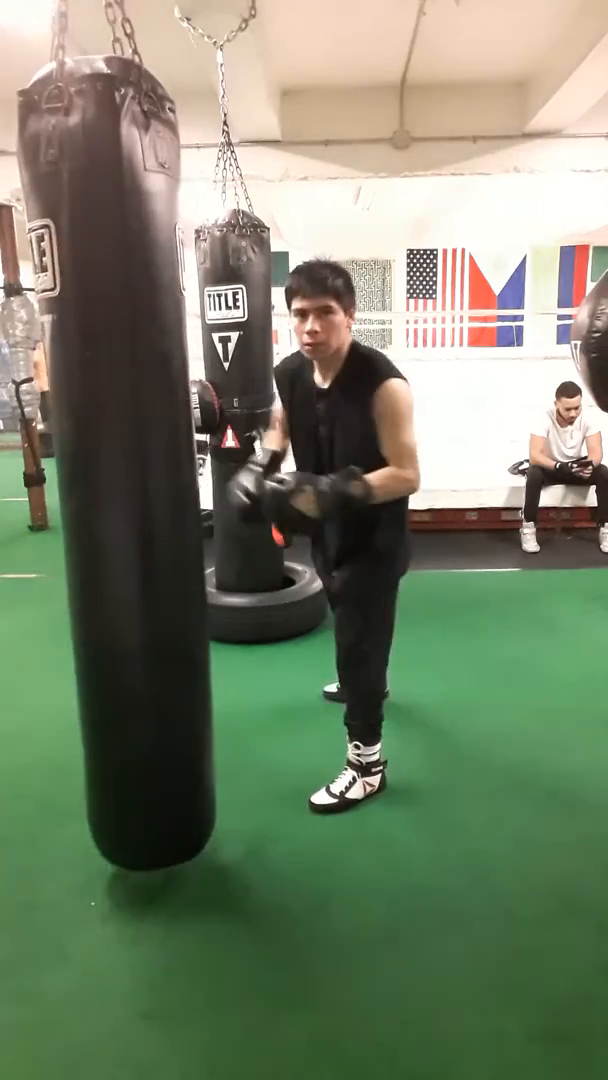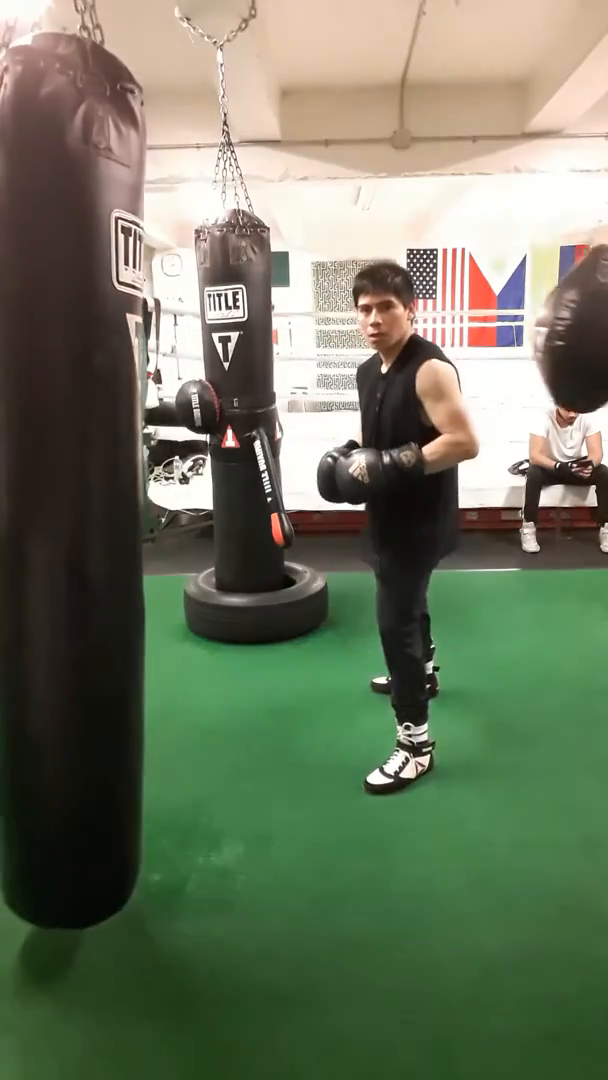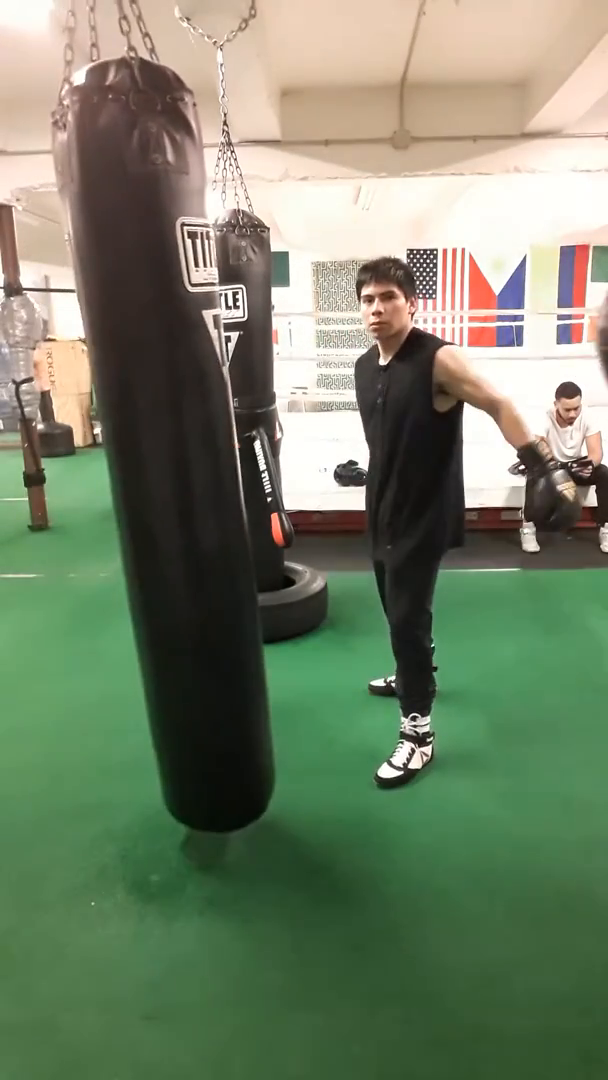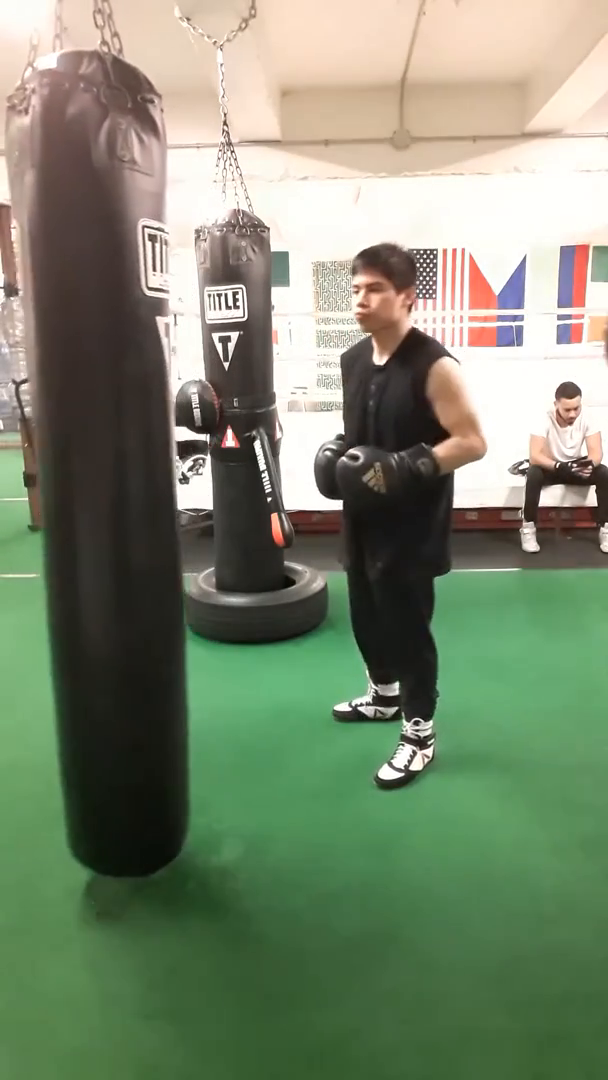
dt=1s
person 1, frame 1
left shoulder: (384, 385)
right shoulder: (289, 373)
left elbow: (406, 476)
left wrist: (330, 492)
right wrist: (258, 469)
left hip: (373, 536)
right hip: (331, 530)
left knee: (357, 641)
right knee: (353, 622)
left ankle: (367, 764)
right ankle: (367, 683)
person 1, frame 2
left shoulder: (430, 368)
right shoulder: (368, 371)
left elbow: (464, 441)
left wrist: (392, 465)
right wrist: (349, 456)
left hip: (420, 517)
right hip: (390, 514)
left knee: (395, 619)
right knee: (406, 598)
left ankle: (416, 743)
right ankle: (421, 671)
person 1, frame 3
left shoulder: (438, 359)
right shoulder: (364, 366)
left elbow: (501, 407)
left wrist: (545, 468)
left hip: (424, 513)
right hip: (385, 510)
left knee: (408, 615)
right knee: (397, 608)
left ankle: (418, 733)
right ankle: (413, 675)
person 1, frame 4
left shoulder: (435, 367)
right shoulder: (354, 360)
left elbow: (472, 442)
left wrist: (401, 468)
right wrist: (337, 453)
left hip: (411, 528)
right hip: (362, 521)
left knee: (407, 630)
right knee: (366, 619)
left ankle: (419, 736)
right ankle: (384, 696)
